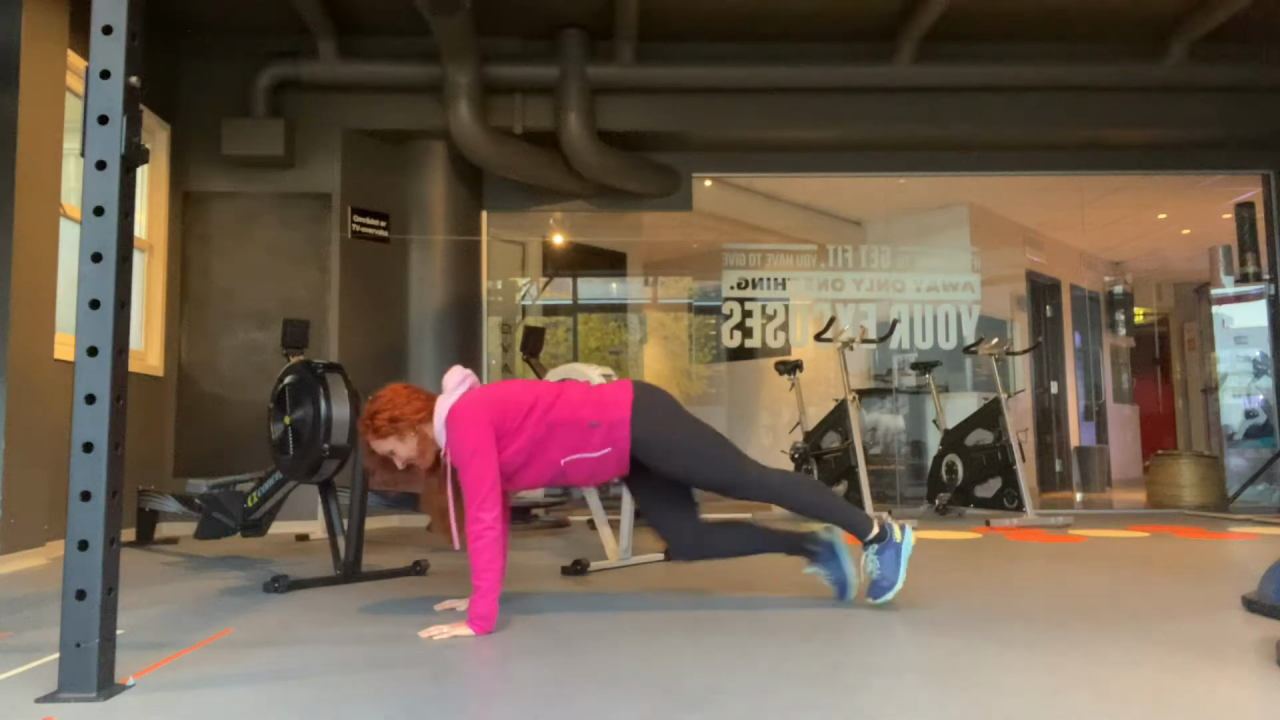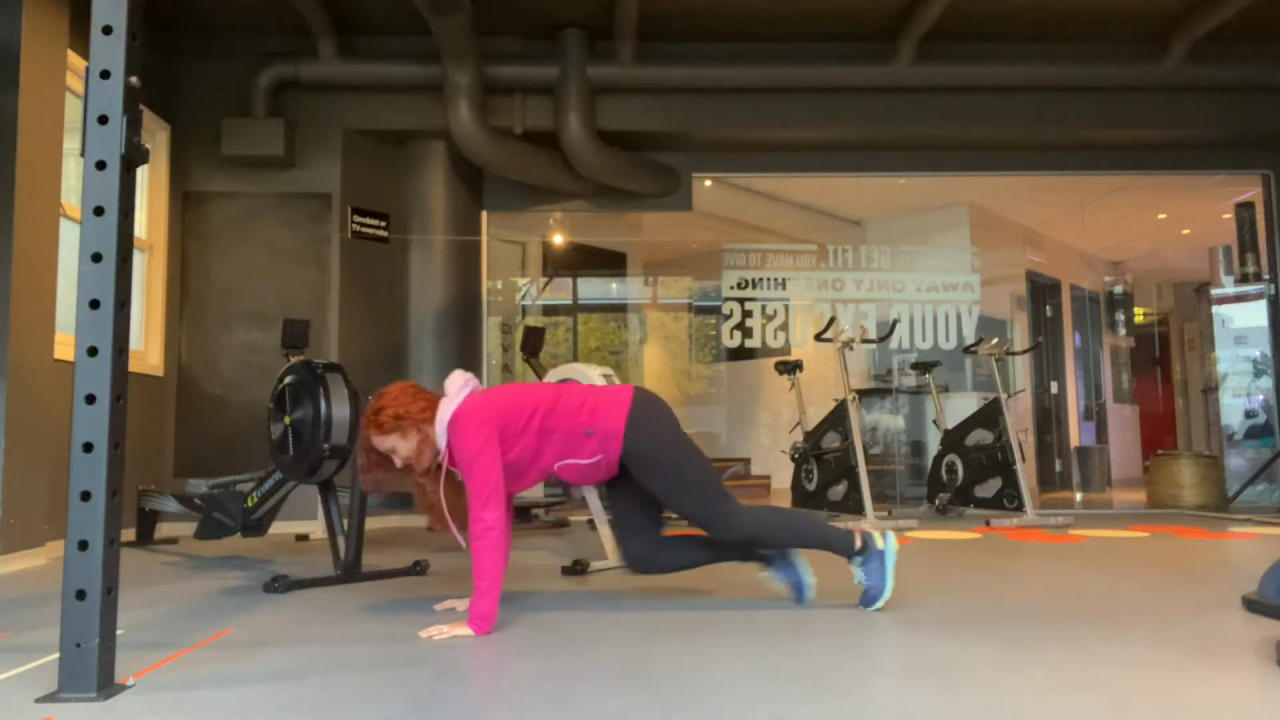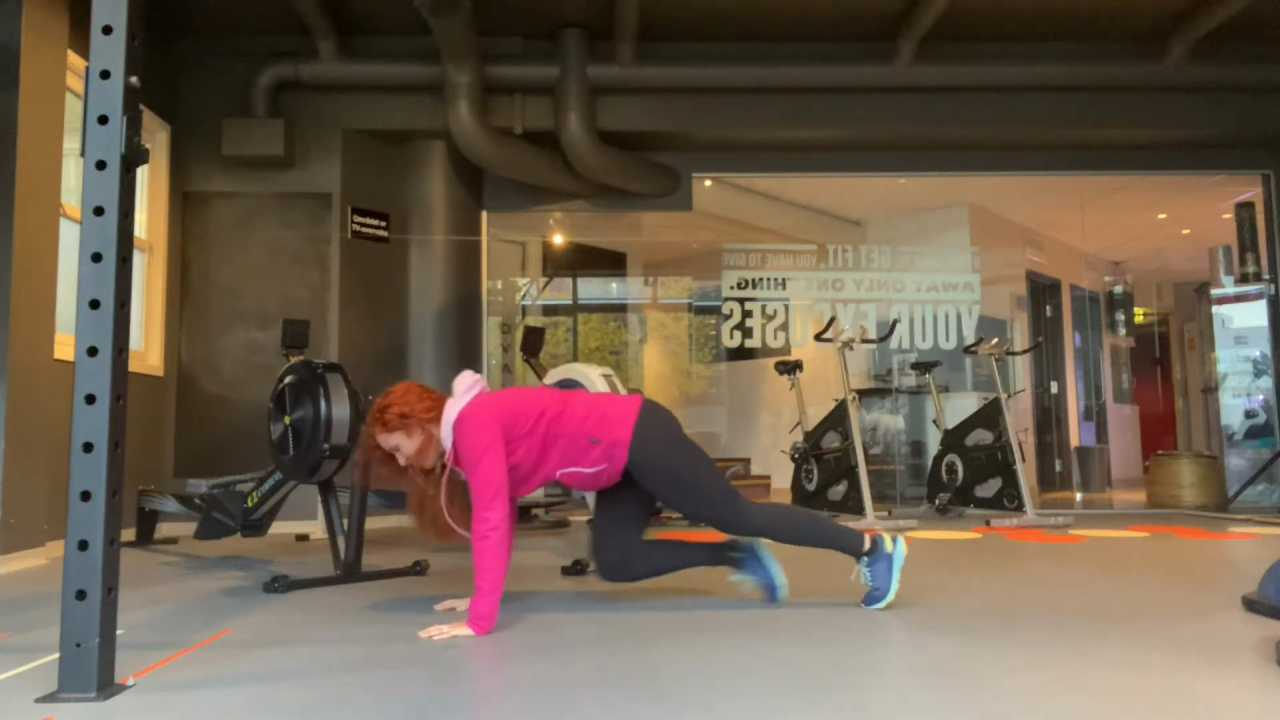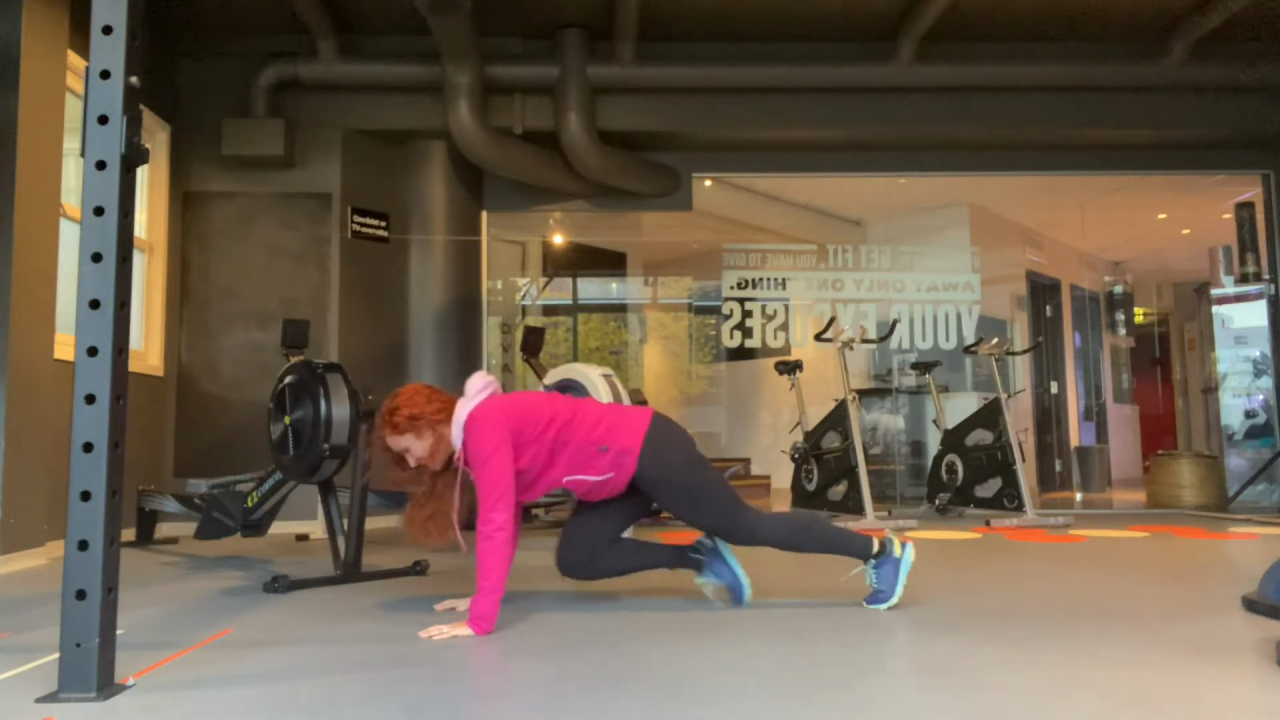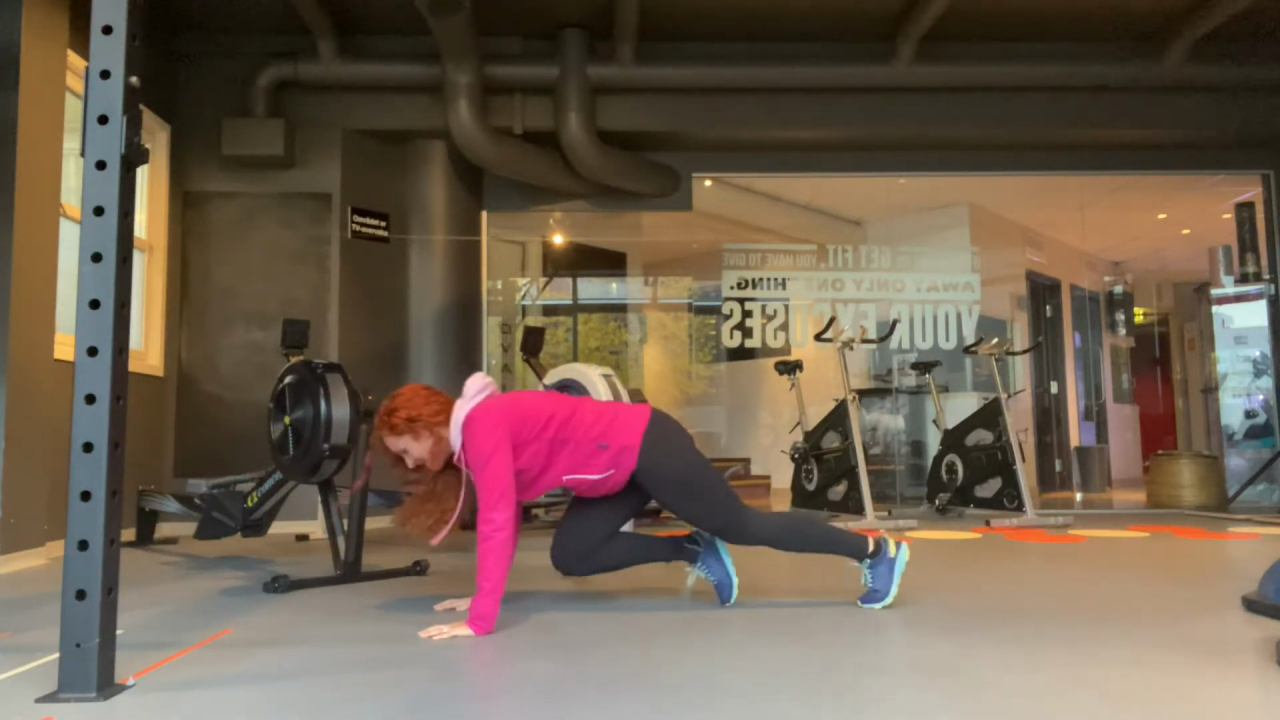
dt=1s
person 1, frame 1
left shoulder: (465, 421)
right shoulder: (470, 421)
left elbow: (485, 520)
right elbow: (493, 513)
left wrist: (479, 617)
right wrist: (480, 592)
left hip: (639, 420)
right hip: (623, 442)
left knee: (754, 481)
right knee: (685, 544)
left ankle: (882, 535)
right ankle: (820, 548)
person 1, frame 2
left shoulder: (469, 424)
right shoulder: (469, 426)
left elbow: (487, 520)
right elbow: (499, 513)
left wrist: (480, 617)
right wrist: (480, 592)
left hip: (633, 426)
right hip: (619, 439)
left knee: (722, 518)
right knee: (642, 556)
left ankle: (867, 546)
right ankle: (777, 560)
person 1, frame 3
left shoulder: (473, 426)
right shoulder: (472, 430)
left elbow: (491, 522)
right elbow: (501, 515)
left wrist: (480, 617)
right wrist: (481, 591)
left hip: (638, 438)
right hip: (624, 448)
left knee: (738, 516)
right knee: (614, 564)
left ankle: (876, 547)
right ankle: (743, 561)
person 1, frame 4
left shoulder: (483, 425)
right shoulder: (482, 430)
left elbow: (496, 523)
right elbow: (504, 516)
left wrist: (480, 618)
right wrist: (484, 593)
left hip: (647, 453)
right hip: (630, 461)
left knee: (746, 526)
right knee: (577, 561)
left ankle: (883, 550)
right ankle: (699, 558)
person 1, frame 5
left shoulder: (482, 426)
right shoulder: (480, 431)
left elbow: (497, 522)
right elbow: (503, 515)
left wrist: (482, 618)
right wrist: (485, 594)
left hip: (646, 448)
right hip: (629, 456)
left knee: (743, 525)
right knee: (572, 554)
left ankle: (878, 550)
right ankle: (695, 550)
